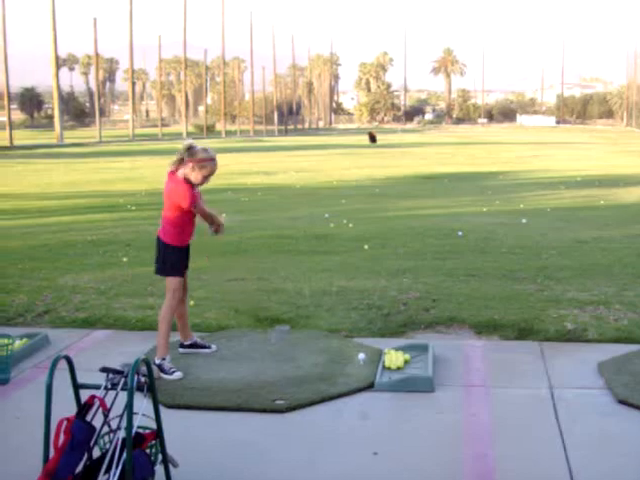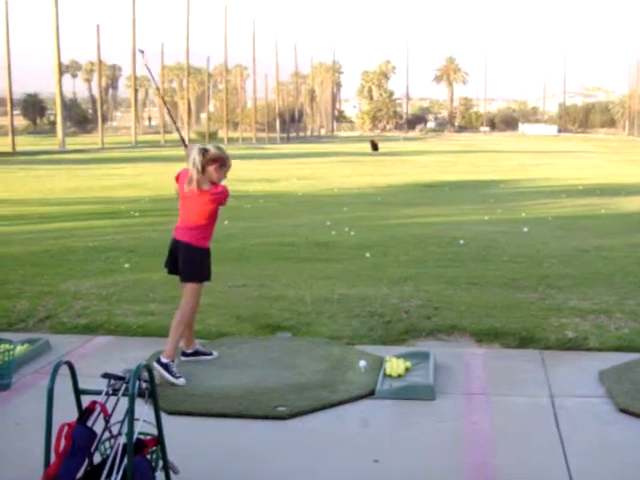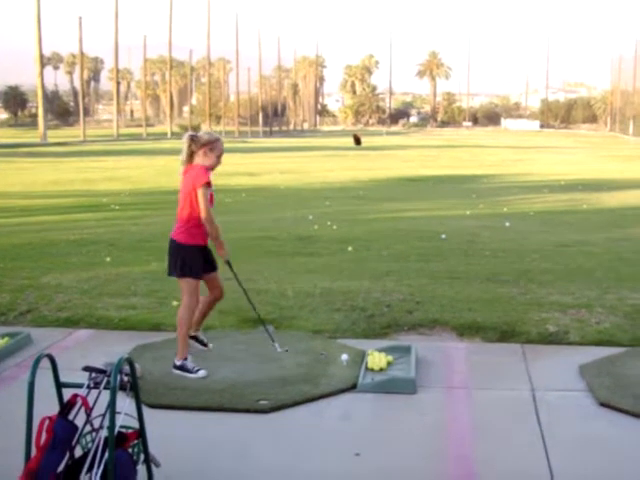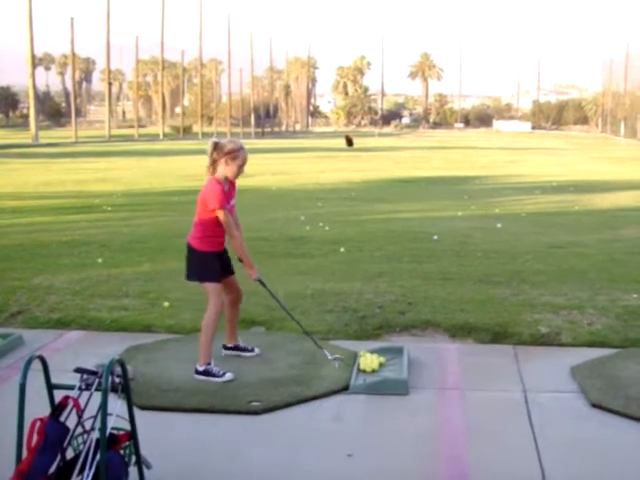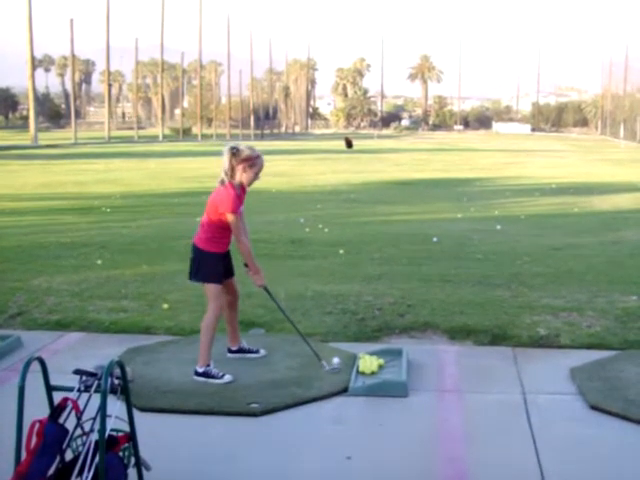
dt=0.7s
person 1, frame 1
left shoulder: (185, 177)
right shoulder: (182, 190)
left elbow: (199, 208)
right elbow: (202, 212)
left wrist: (212, 218)
right wrist: (217, 221)
left hip: (180, 243)
right hip: (171, 245)
left knee: (181, 292)
right knee: (172, 297)
left ankle: (187, 340)
right ankle: (161, 358)
person 1, frame 2
left shoulder: (184, 177)
right shoulder: (221, 193)
left wrist: (193, 162)
left hip: (179, 243)
right hip: (196, 249)
left knee: (192, 297)
right knee: (188, 303)
left ankle: (189, 347)
right ankle: (166, 358)
person 1, frame 3
left shoulder: (193, 172)
right shoulder: (200, 173)
left elbow: (201, 214)
right elbow: (205, 216)
left wrist: (213, 240)
right wrist: (220, 244)
left hip: (197, 244)
right hip: (185, 244)
left knee: (217, 291)
right knee: (190, 301)
left ankle: (193, 330)
right ankle: (181, 360)
person 1, frame 4
left shoulder: (230, 185)
right shoulder: (215, 191)
left elbow: (236, 223)
right elbow: (232, 232)
left wrist: (243, 257)
right wrist: (250, 264)
left hip: (217, 249)
right hip: (203, 251)
left knee: (234, 294)
right knee: (217, 304)
left ankle: (231, 343)
right ankle: (203, 366)
person 1, frame 5
left shoulder: (239, 189)
right shoulder: (228, 196)
left elbow: (243, 228)
right elbow: (241, 239)
left wrist: (251, 264)
right wrist: (255, 271)
left hip: (220, 250)
right hip: (207, 252)
left knee: (232, 296)
right knee: (216, 306)
left ankle: (235, 345)
right ankle: (203, 367)
